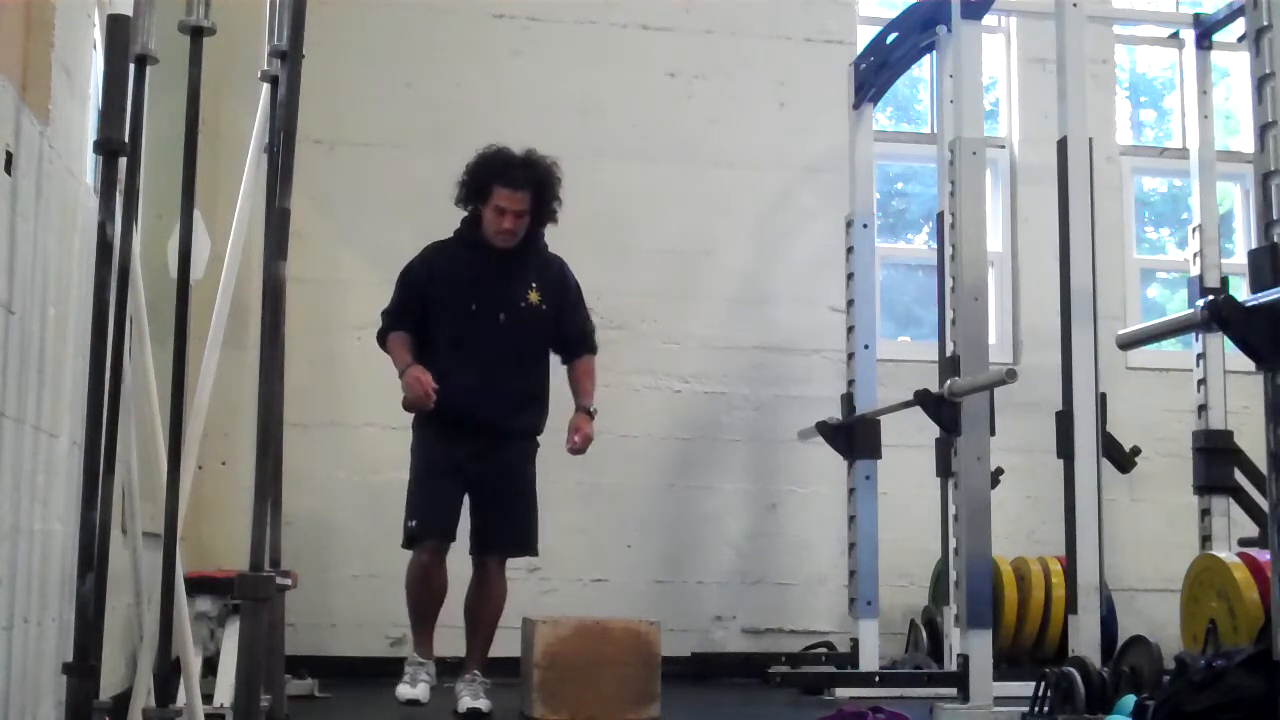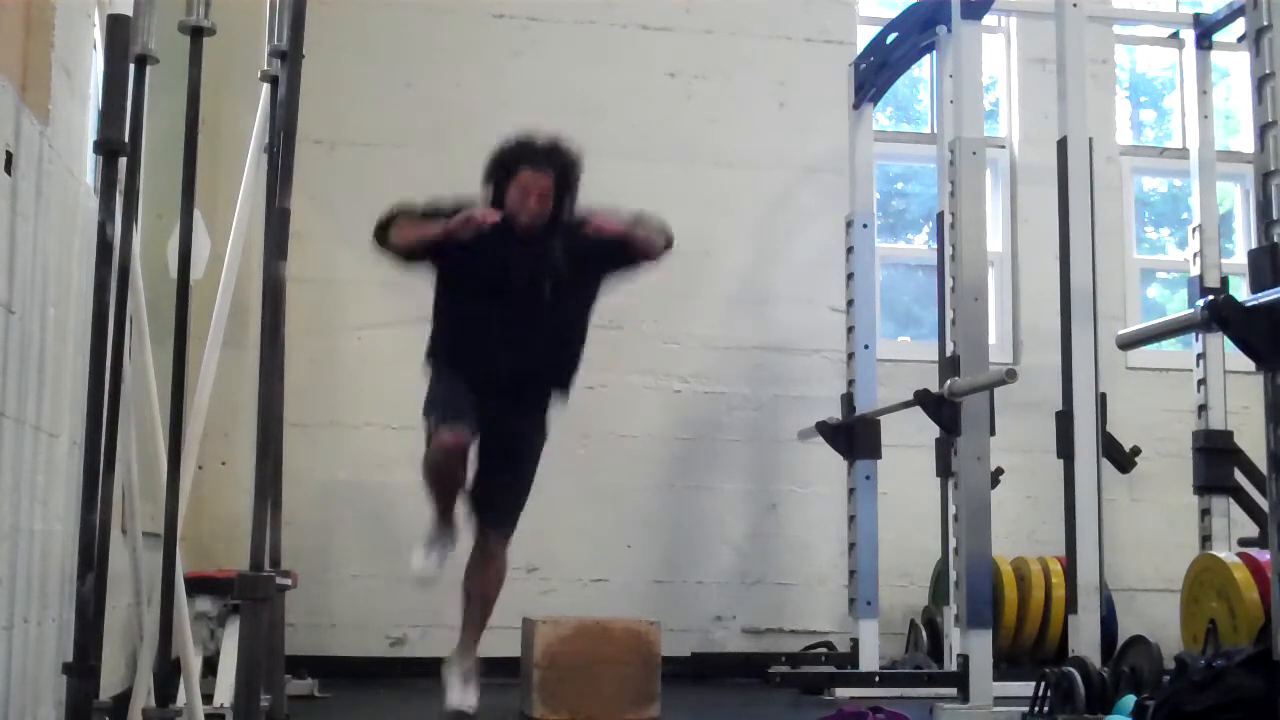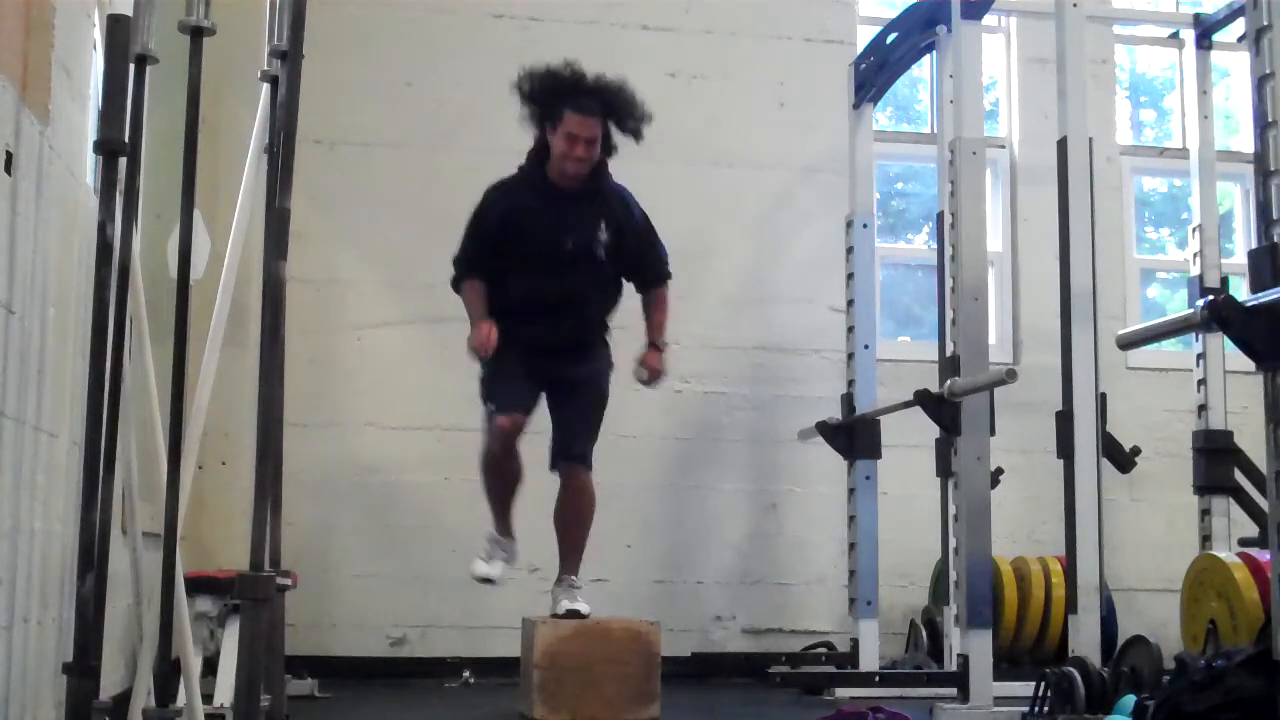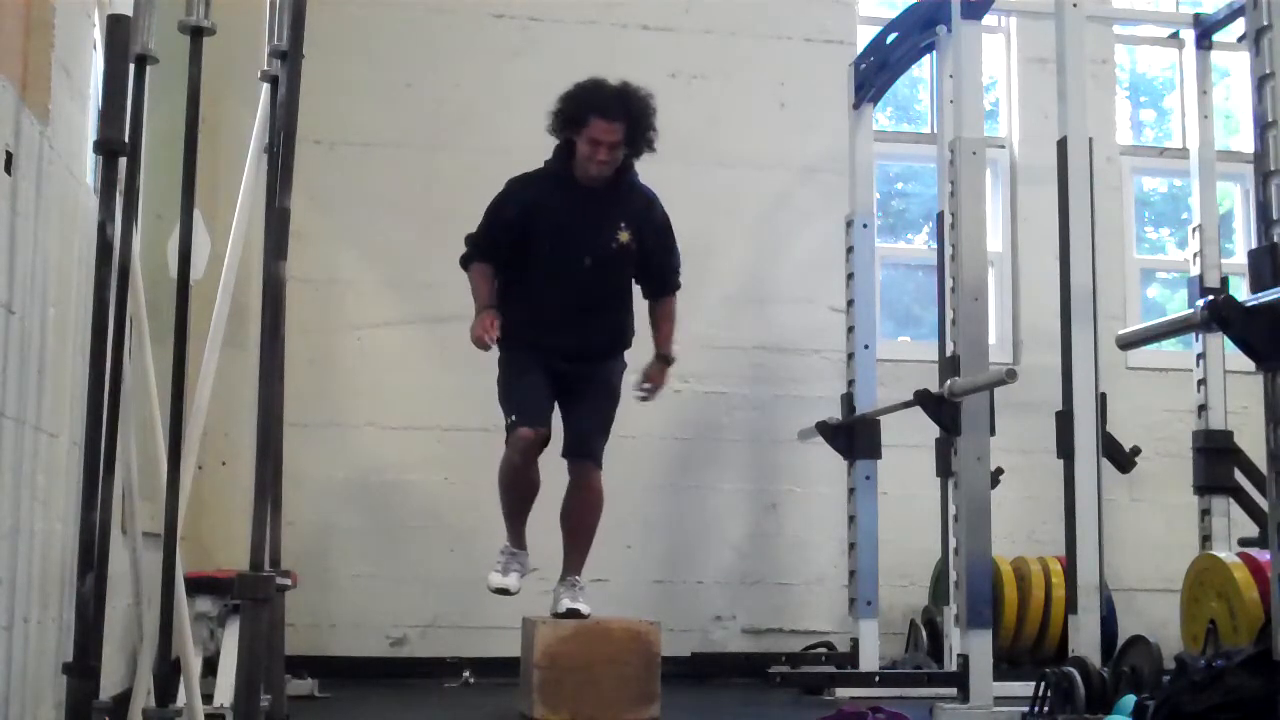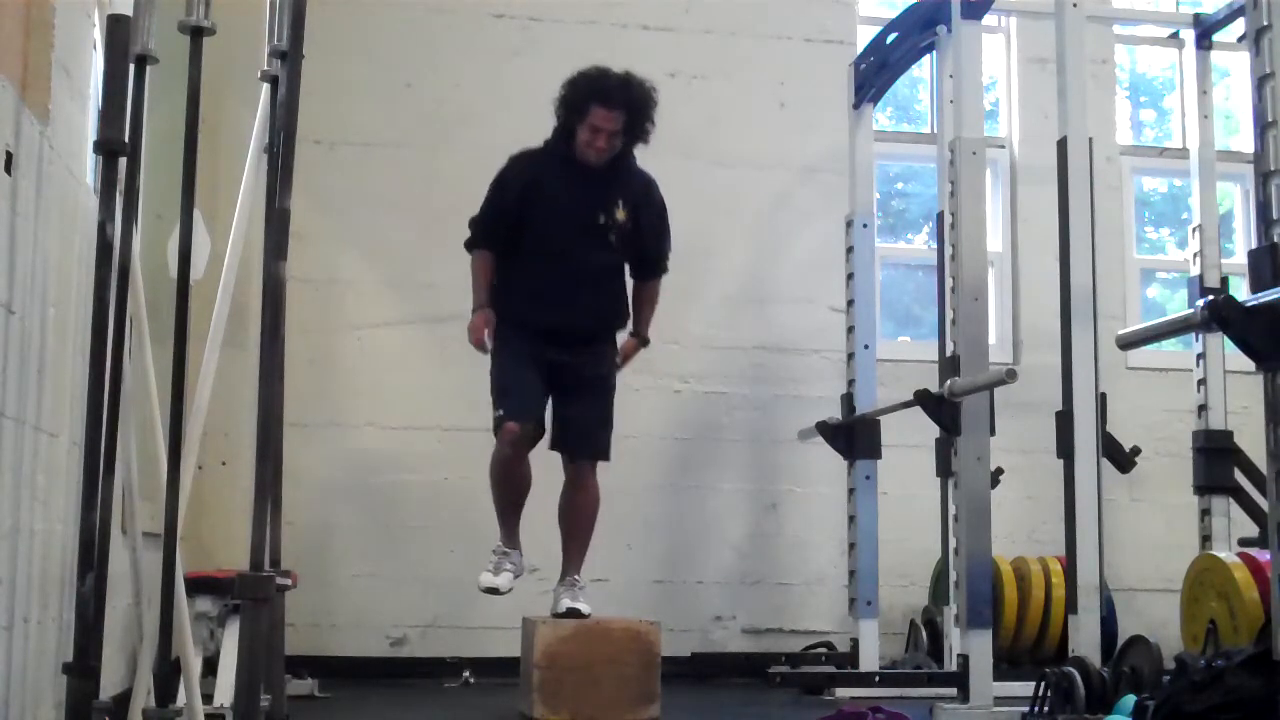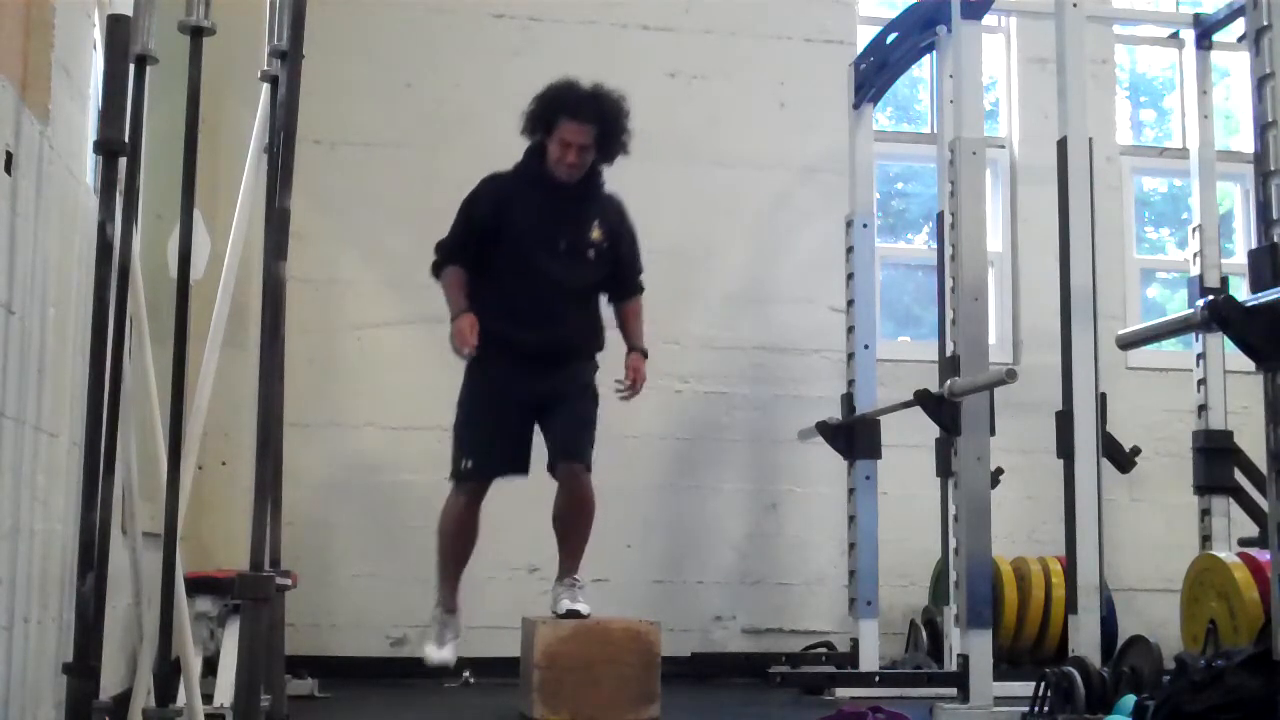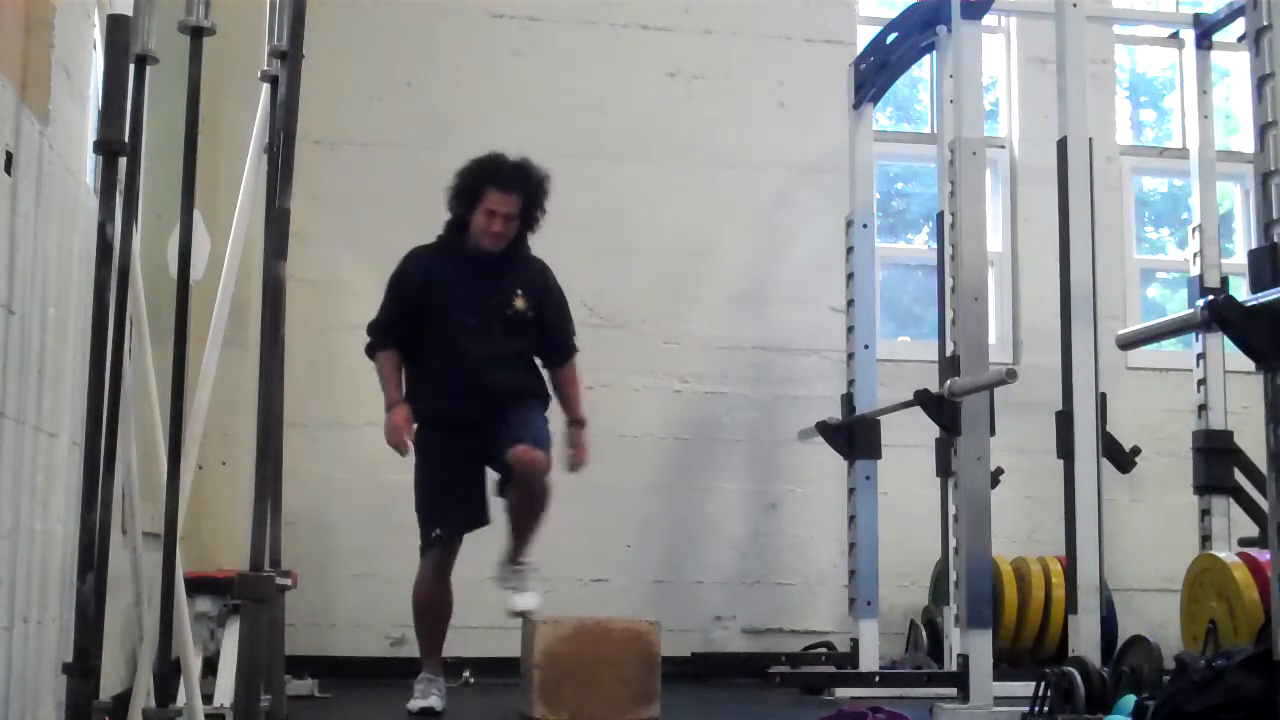
dt=0.4s
person 1, frame 1
left shoulder: (552, 275)
right shoulder: (438, 262)
left elbow: (579, 346)
right elbow: (396, 324)
left wrist: (584, 408)
right wrist: (408, 367)
left hip: (511, 440)
right hip: (441, 432)
left knee: (491, 560)
right knee: (429, 547)
right ankle: (421, 660)
person 1, frame 2
left shoulder: (579, 244)
right shoulder: (469, 234)
left elbow: (657, 242)
right elbow: (392, 234)
left wrist: (628, 230)
right wrist: (450, 229)
left hip: (525, 406)
right hip: (460, 381)
left knee: (494, 535)
right knee: (449, 442)
left ankle: (464, 660)
right ankle: (441, 526)
person 1, frame 3
left shoulder: (617, 206)
right shoulder: (507, 199)
left elbow: (653, 275)
right elbow: (469, 270)
left wrist: (655, 344)
right wrist: (480, 322)
left hip: (582, 355)
right hip: (514, 347)
left knee: (576, 471)
right knee: (503, 427)
left ankle: (568, 584)
right ankle: (501, 536)
person 1, frame 4
left shoulder: (641, 207)
right shoulder: (528, 193)
left elbow: (662, 286)
right elbow: (482, 254)
left wrist: (663, 356)
right wrist: (486, 310)
left hip: (598, 358)
right hip: (528, 347)
left knee: (585, 466)
right knee: (525, 439)
left ankle: (571, 584)
right ankle: (514, 549)
person 1, frame 5
left shoulder: (639, 190)
right shoulder: (527, 171)
left elbow: (650, 268)
right elbow: (485, 240)
left wrist: (638, 333)
right wrist: (482, 305)
left hip: (591, 346)
right hip: (522, 334)
left knee: (582, 464)
right knee: (514, 433)
left ankle: (570, 583)
right ankle: (508, 547)
person 1, frame 6
left shoulder: (608, 213)
right shoulder: (500, 192)
left elbow: (627, 288)
right elbow: (453, 258)
left wrist: (636, 349)
right wrist: (462, 312)
left hip: (570, 366)
right hip: (499, 361)
left knee: (575, 473)
right knee: (470, 485)
left ankle: (568, 584)
right ankle: (446, 612)
person 1, frame 7
left shoulder: (534, 277)
right shoulder: (422, 267)
left elbow: (559, 354)
right elbow: (385, 341)
left wrist: (576, 420)
right wrist: (396, 402)
left hip: (513, 407)
right hip: (442, 424)
left knee: (531, 462)
right knee: (437, 555)
left ankle: (515, 565)
right ankle: (430, 674)
